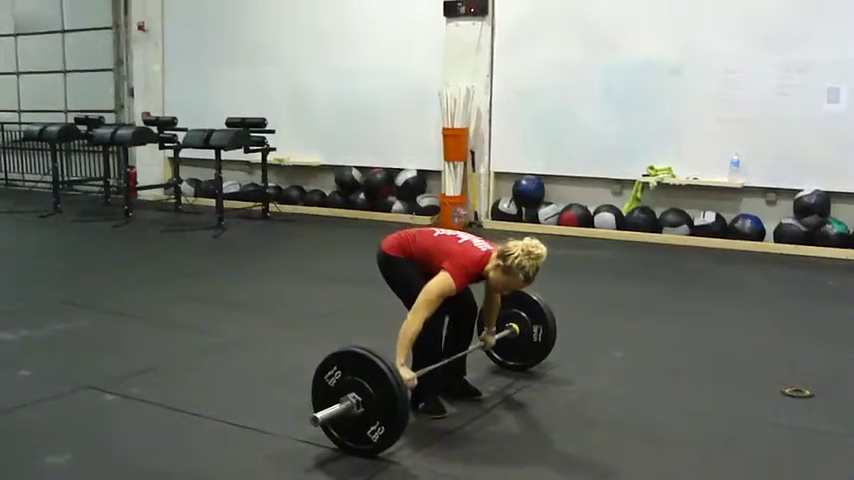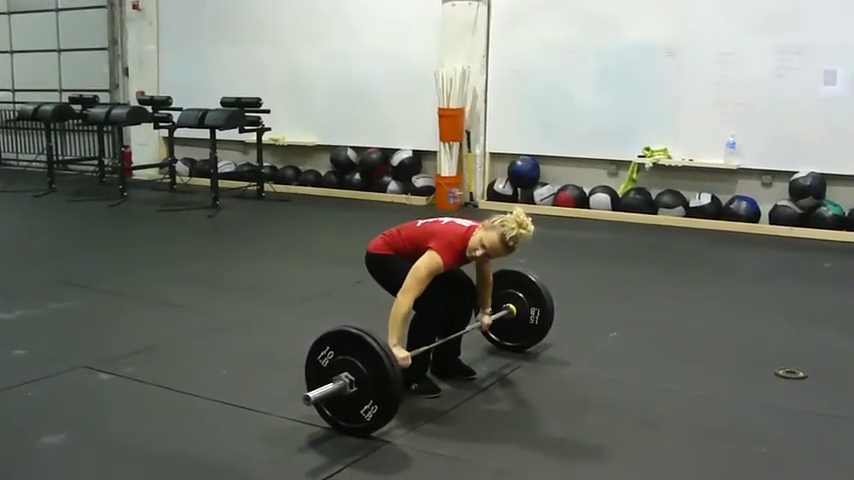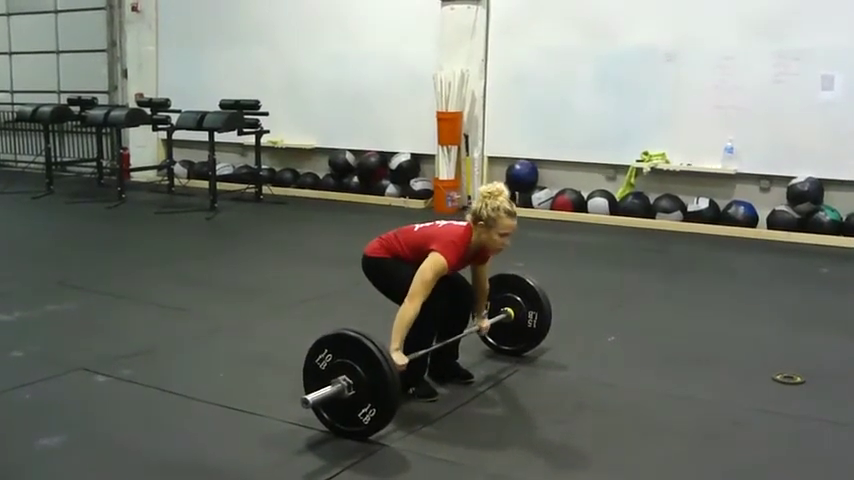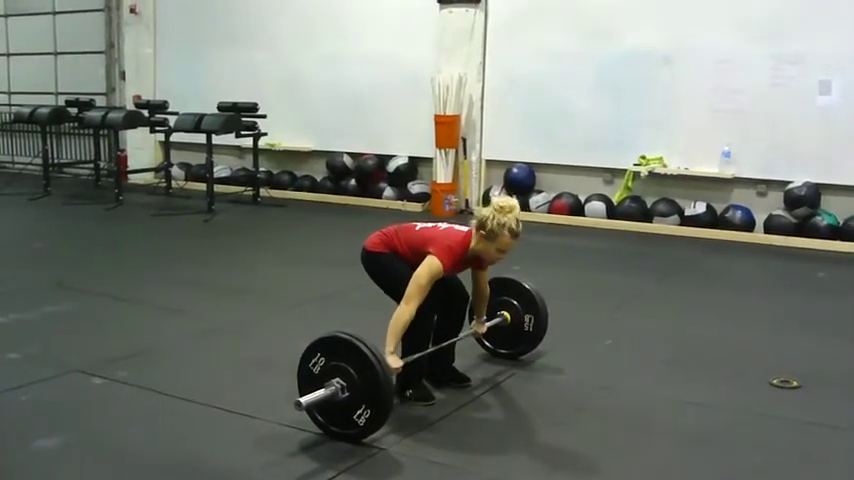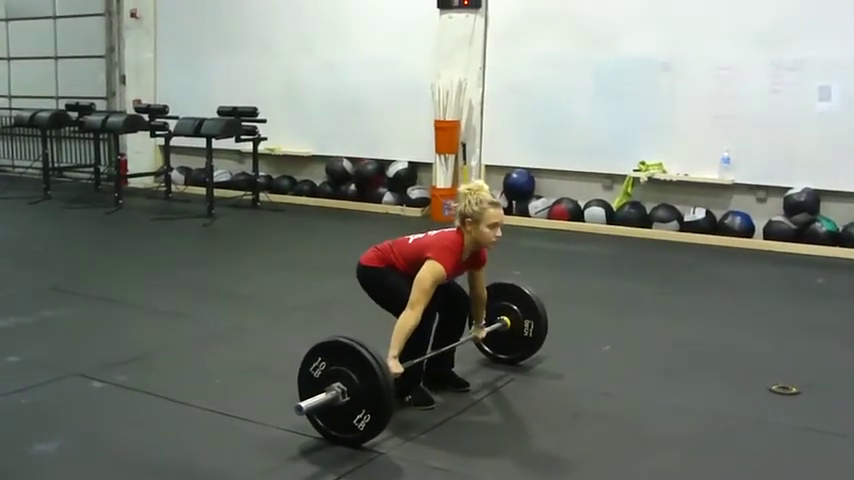
dt=1s
person 1, frame 1
left shoulder: (496, 259)
right shoulder: (463, 267)
left elbow: (492, 297)
right elbow: (416, 316)
left wrist: (490, 331)
right wrist: (401, 366)
left hip: (423, 254)
right hip: (396, 255)
left knee: (466, 309)
right knee: (433, 316)
left ankle: (451, 381)
right ankle: (422, 395)
person 1, frame 2
left shoulder: (484, 239)
right shoulder: (450, 244)
left elbow: (485, 279)
right elbow: (405, 296)
left wrist: (485, 311)
right wrist: (394, 346)
left hip: (413, 253)
right hip: (383, 254)
left knee: (466, 293)
right knee: (434, 301)
left ankle: (446, 361)
right ankle: (412, 375)
person 1, frame 3
left shoulder: (480, 242)
right shoulder: (451, 245)
left elbow: (481, 284)
right elbow: (412, 301)
left wrist: (481, 316)
right wrist: (395, 351)
left hip: (411, 258)
right hip: (380, 258)
left knee: (463, 296)
right knee: (432, 304)
left ankle: (443, 364)
right ankle: (409, 377)
person 1, frame 4
left shoulder: (479, 247)
right shoulder: (449, 249)
left elbow: (481, 289)
right elbow: (408, 304)
left wrist: (480, 320)
right wrist: (390, 353)
left hip: (408, 253)
right hip: (380, 252)
left knee: (458, 298)
right knee: (426, 304)
left ankle: (440, 368)
right ankle: (408, 381)
person 1, frame 5
left shoulder: (476, 249)
right shoulder: (445, 252)
left elbow: (478, 293)
right elbow: (413, 310)
left wrist: (479, 325)
right wrist: (392, 358)
left hip: (406, 268)
right hip: (375, 268)
left knee: (459, 303)
right knee: (425, 313)
left ankle: (438, 372)
right ankle: (406, 386)
